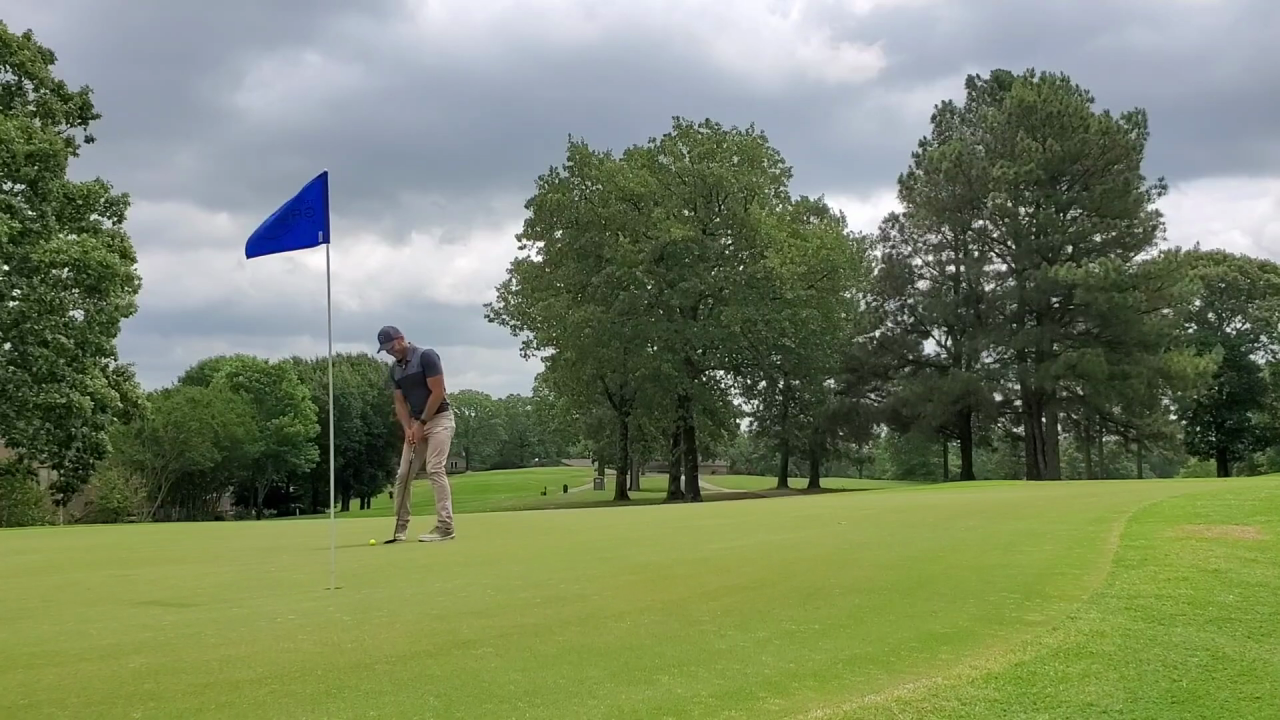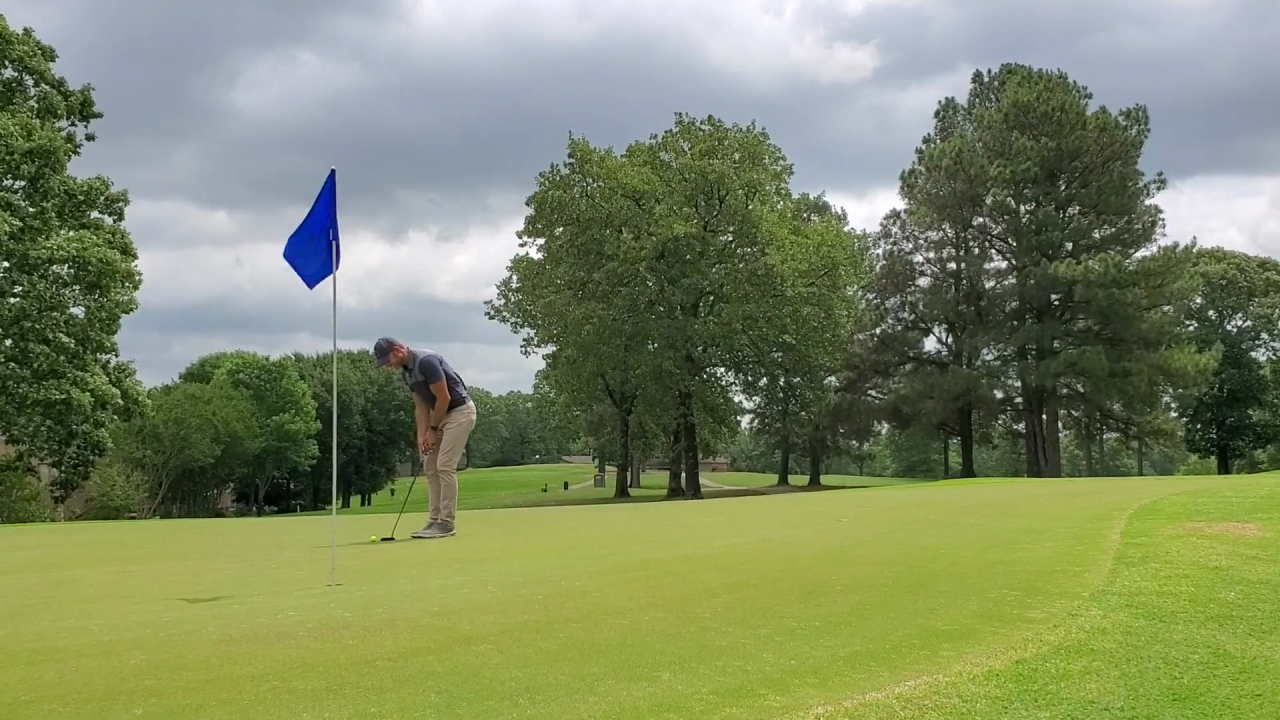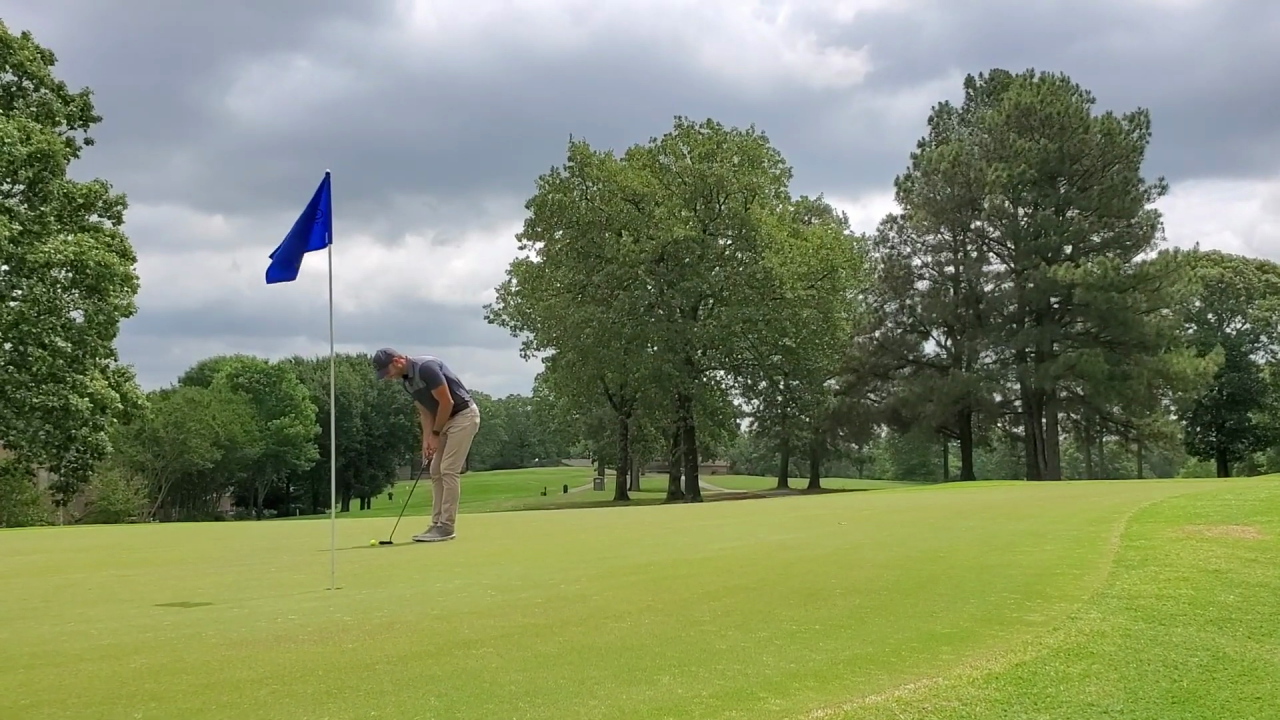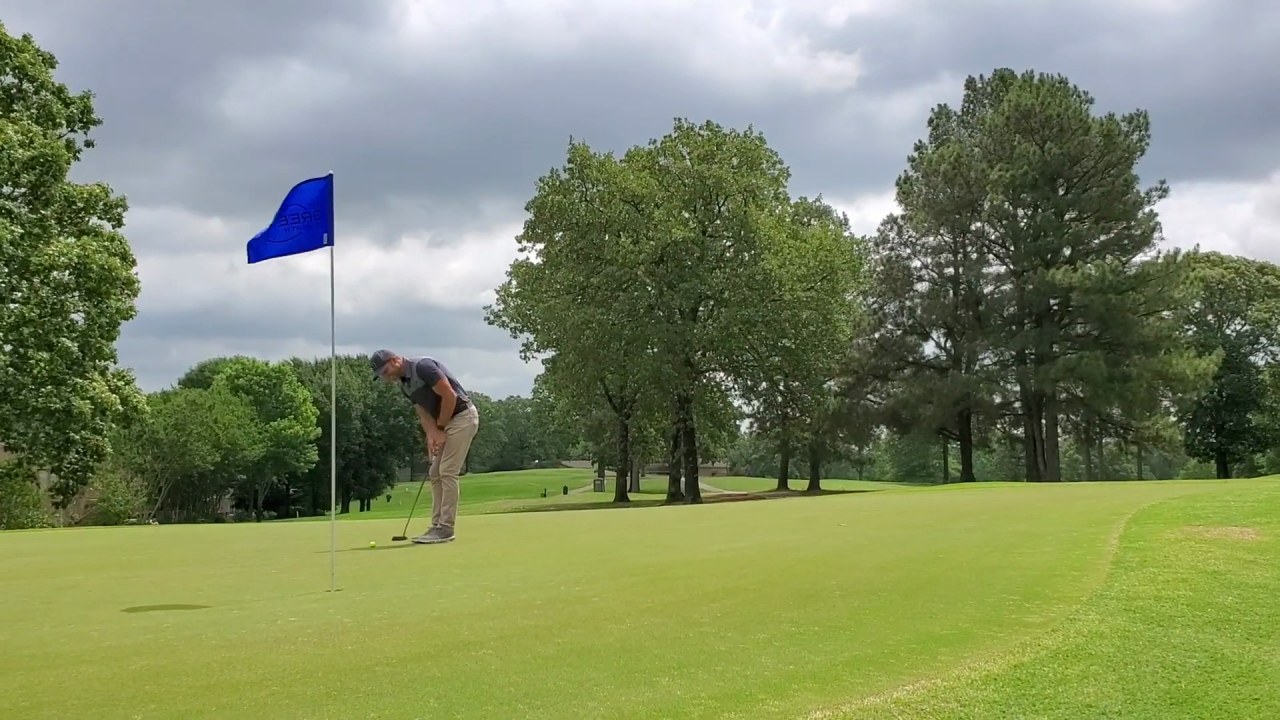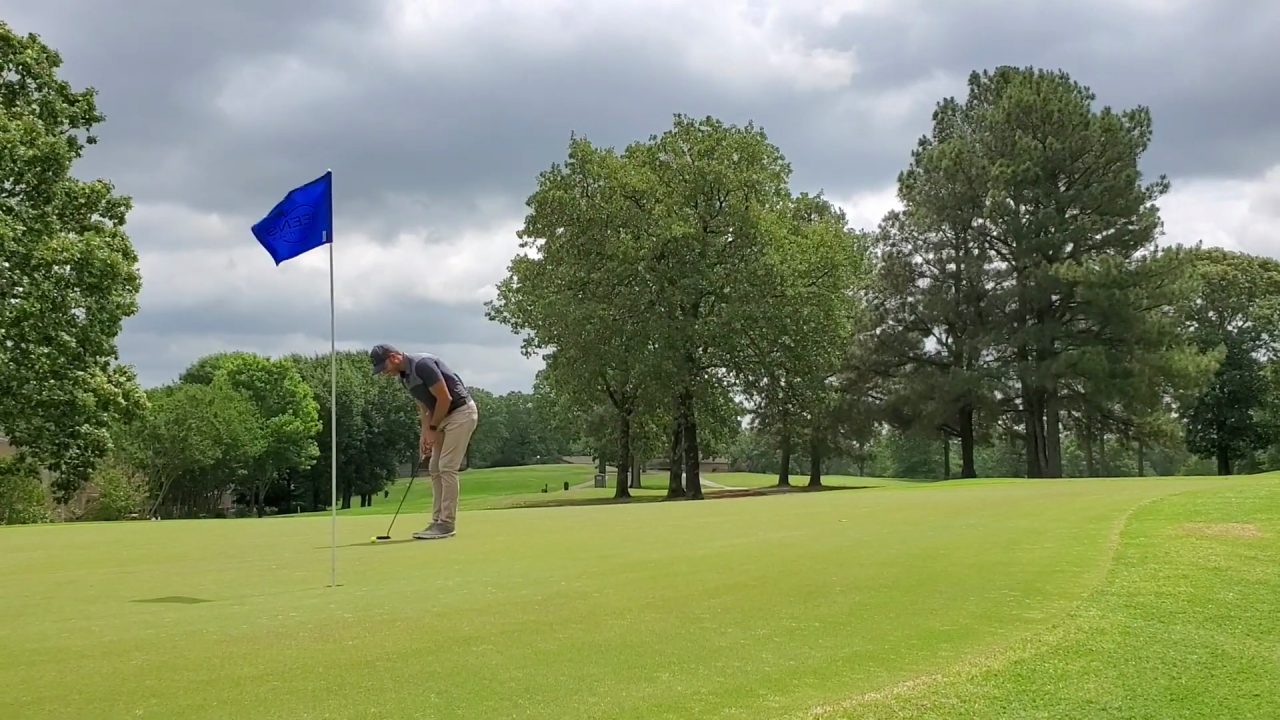
dt=1s
person 1, frame 1
left shoulder: (426, 356)
right shoulder: (394, 369)
left elbow: (438, 392)
right elbow: (400, 403)
left wrist: (422, 423)
right wrist: (408, 428)
left hip: (439, 419)
right hip: (414, 425)
left knee: (435, 469)
right knee: (404, 474)
left ankle: (446, 526)
right ankle: (402, 523)
person 1, frame 2
left shoulder: (426, 361)
right shoulder: (406, 372)
left elbow: (444, 398)
right elbow: (421, 406)
left wrist: (433, 430)
right wrist: (421, 435)
left hip: (460, 412)
right hip: (443, 414)
left knee: (445, 466)
right knee: (431, 467)
left ankle: (447, 523)
right ankle: (435, 520)
person 1, frame 3
left shoulder: (426, 367)
right shoulder: (406, 381)
left elbow: (447, 402)
right elbow: (425, 412)
left wrist: (435, 434)
right wrist: (426, 439)
left hip: (463, 415)
right hip: (446, 419)
left knee: (449, 470)
right knee: (437, 472)
left ankle: (447, 527)
right ankle: (437, 524)
person 1, frame 4
left shoulder: (423, 366)
right shoulder: (404, 384)
left elbow: (450, 396)
right elbow: (424, 414)
left wrist: (440, 430)
right wrist: (431, 436)
left hip: (462, 417)
right hip: (445, 420)
left knee: (448, 472)
right knee: (436, 474)
left ankle: (446, 528)
right ankle: (437, 525)
person 1, frame 5
left shoulder: (422, 364)
right shoulder: (404, 377)
left elbow: (445, 398)
right elbow: (424, 407)
left wrist: (432, 429)
right wrist: (424, 433)
left hip: (461, 412)
right hip: (444, 416)
left knee: (447, 467)
right knee: (436, 469)
left ankle: (447, 523)
right ankle: (438, 521)
